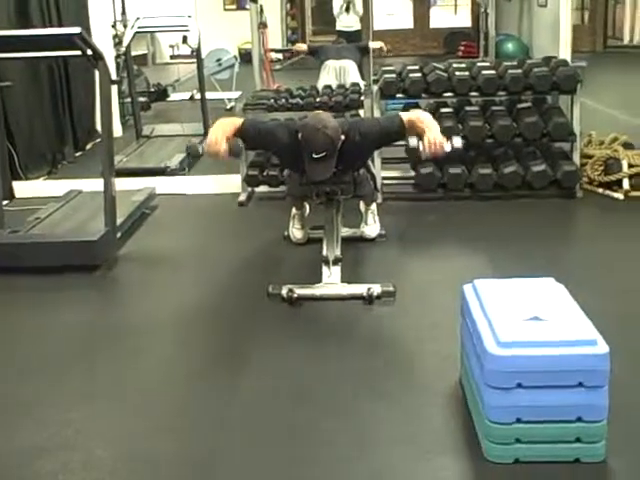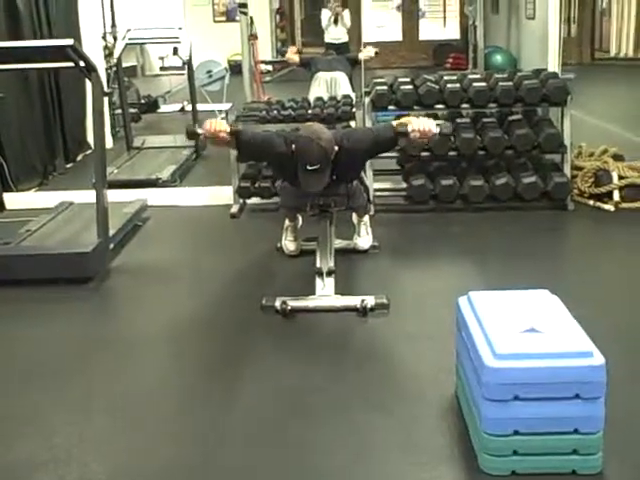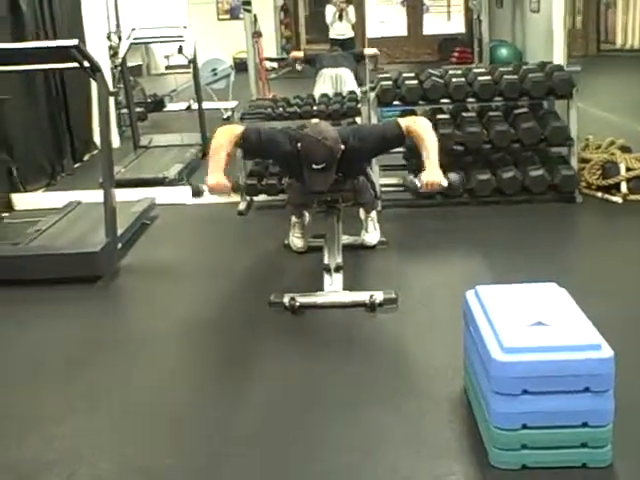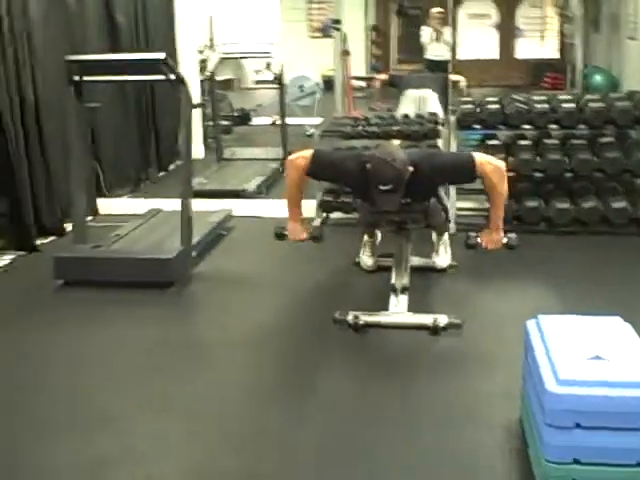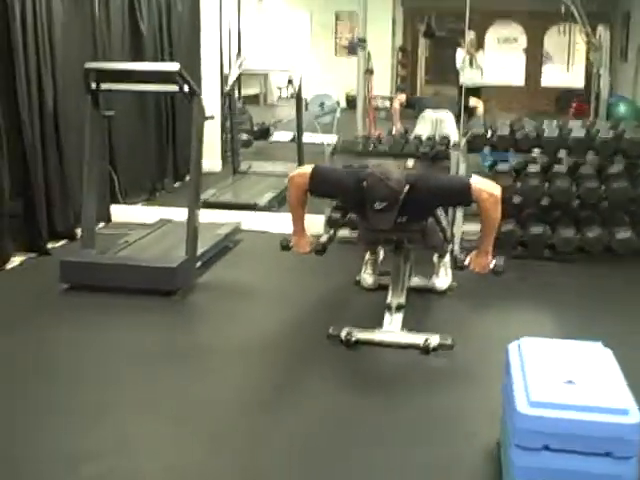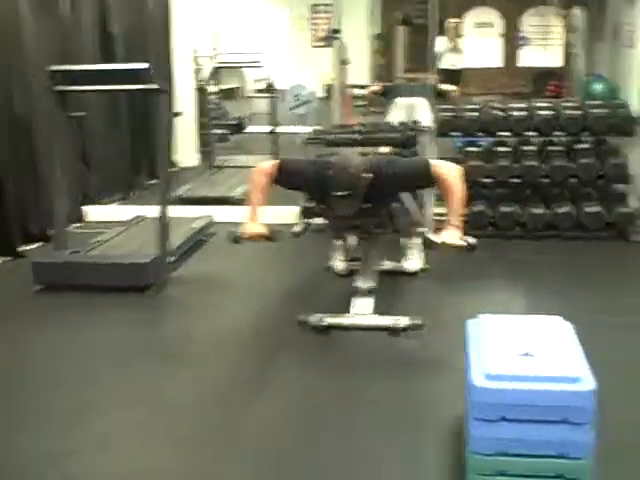
dt=0.4s
person 1, frame 1
left shoulder: (360, 134)
right shoulder: (284, 137)
left elbow: (415, 117)
right elbow: (229, 123)
left wrist: (432, 131)
right wrist: (216, 135)
left hip: (351, 172)
left knee: (366, 192)
right knee: (295, 194)
left ankle: (369, 208)
right ankle: (299, 211)
person 1, frame 2
left shoulder: (354, 144)
right shoulder: (278, 147)
left elbow: (406, 125)
right elbow: (225, 134)
left wrist: (419, 124)
right wrist: (216, 130)
left hip: (344, 183)
right hip: (294, 182)
left knee: (359, 203)
right knee: (289, 205)
left ankle: (361, 219)
right ankle: (292, 223)
person 1, frame 3
left shoulder: (359, 141)
right shoulder: (285, 145)
left elbow: (418, 123)
right elbow: (227, 132)
left wrist: (432, 167)
right wrist: (216, 172)
left hip: (350, 178)
right hip: (300, 177)
left knee: (366, 198)
right knee: (296, 202)
left ankle: (369, 215)
right ankle: (299, 219)
person 1, frame 4
left shoulder: (430, 165)
right shoulder: (354, 166)
left elbow: (493, 166)
right elbow: (296, 161)
left wrist: (495, 228)
right wrist: (295, 220)
left hip: (422, 199)
left ankle: (441, 237)
right ankle: (370, 238)
person 1, frame 5
left shoulder: (427, 186)
right shoulder: (353, 183)
left elbow: (490, 192)
right elbow: (297, 178)
left wrist: (484, 251)
right wrist: (299, 234)
left hip: (420, 219)
person 1, frame 6
left shoulder: (389, 172)
right shoulder: (317, 173)
left elbow: (449, 170)
right elbow: (265, 169)
left wrist: (453, 226)
right wrist: (254, 219)
left hip: (385, 205)
left ankle: (412, 241)
right ankle: (342, 243)
